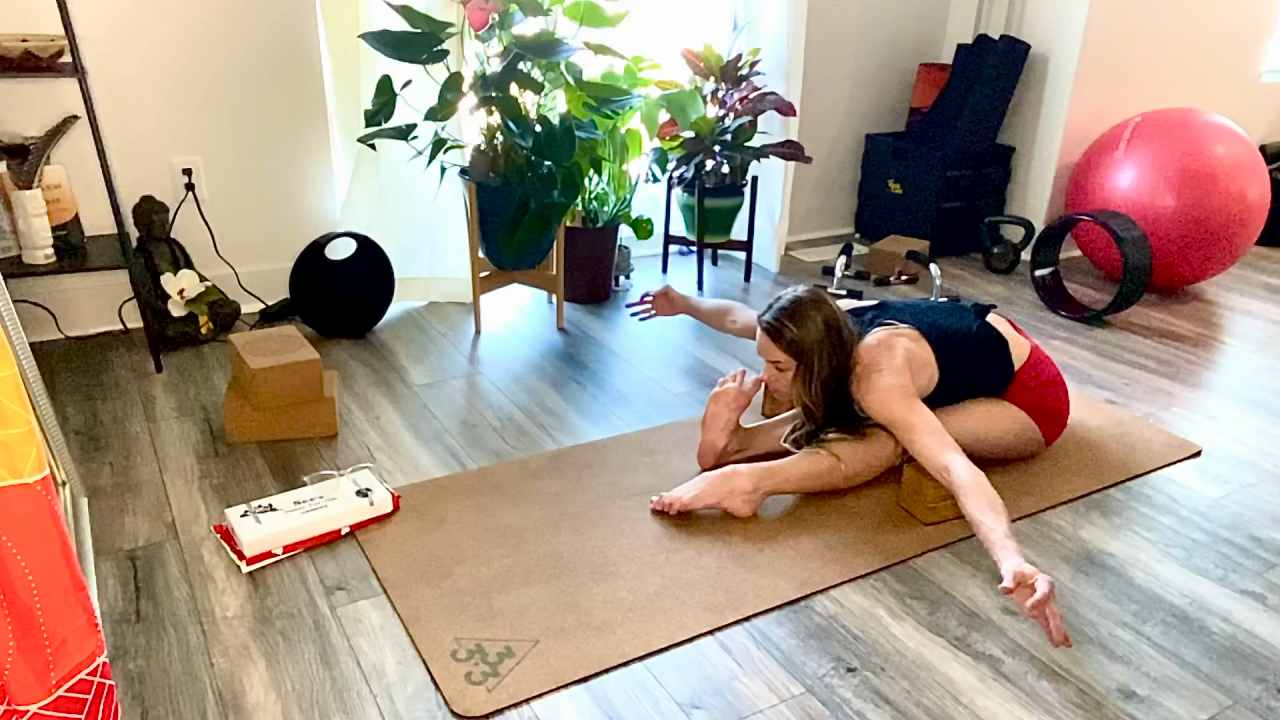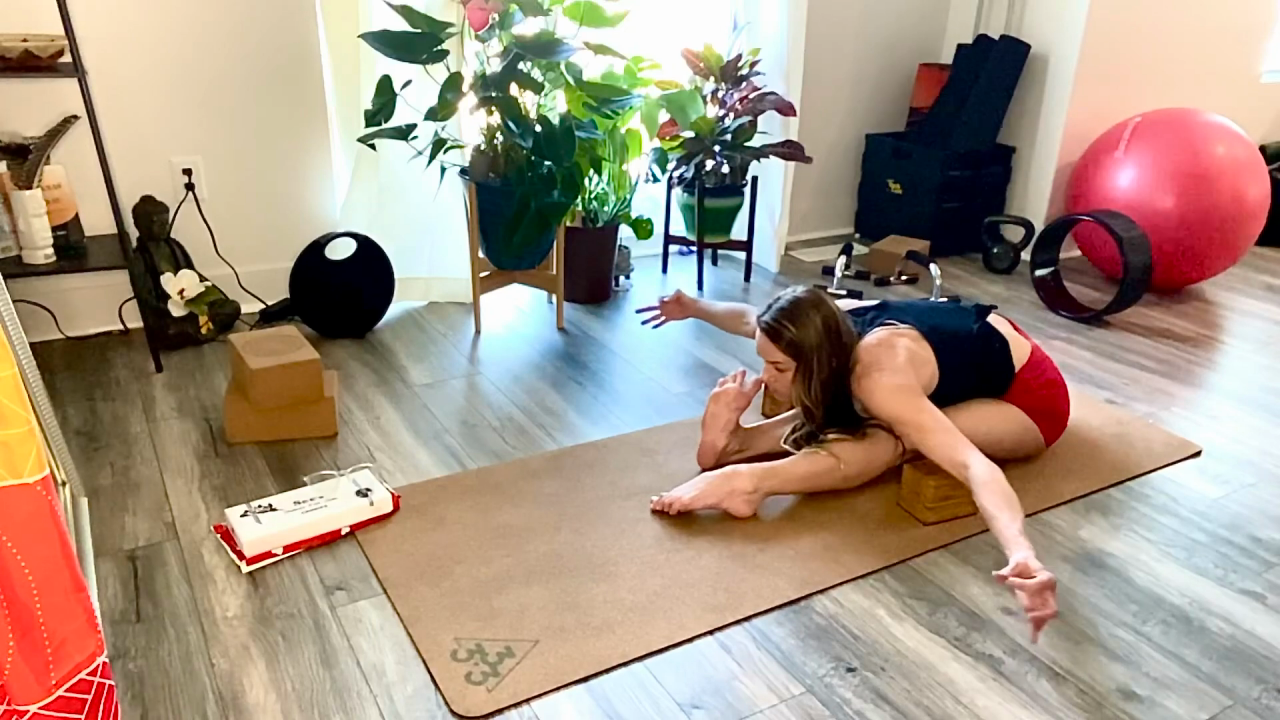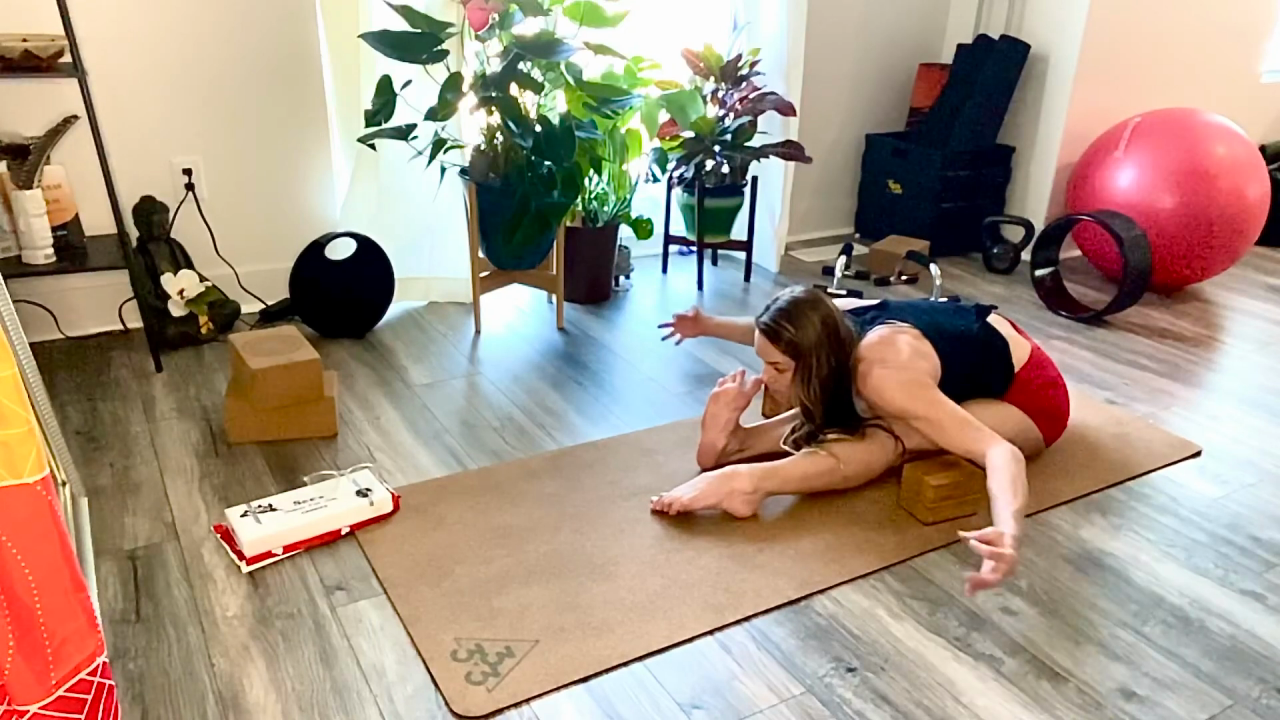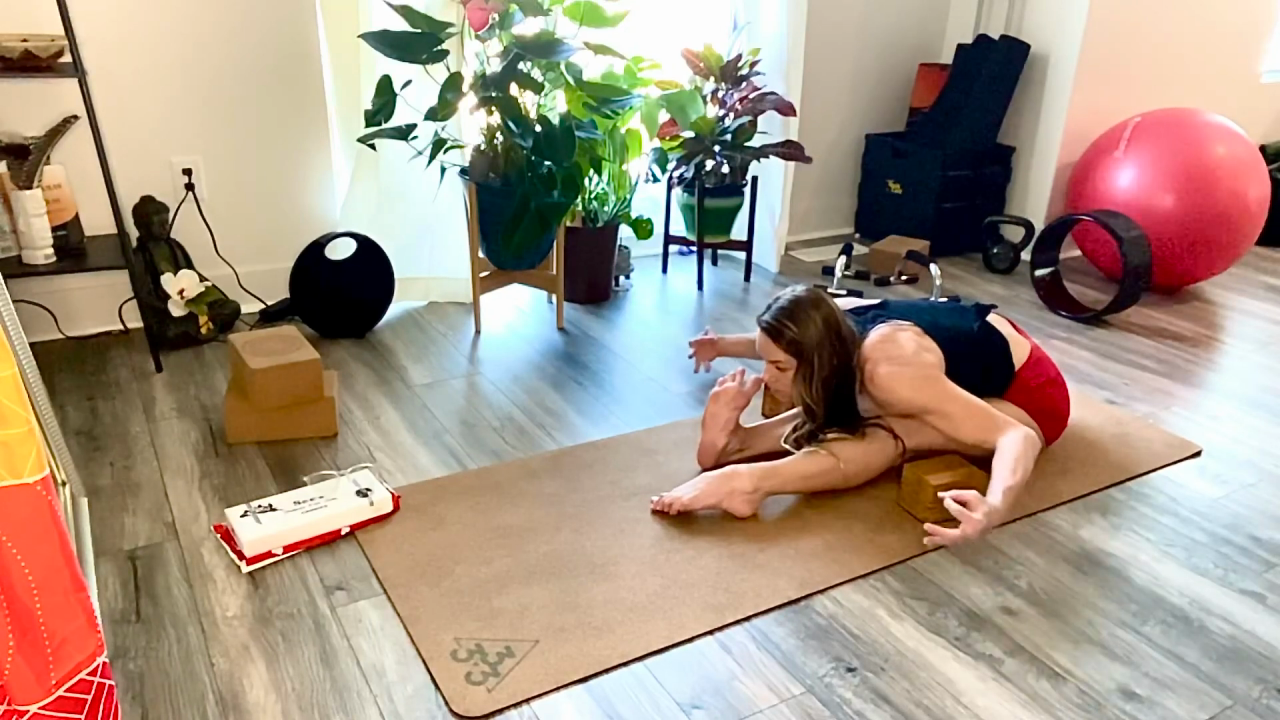
dt=0.5s
person 1, frame 1
left shoulder: (875, 378)
right shoulder: (829, 328)
left elbow: (958, 469)
right elbow: (738, 315)
left wrist: (1012, 561)
right wrist: (683, 303)
left hip: (1030, 395)
left knee: (892, 440)
person 1, frame 2
left shoulder: (877, 378)
right shoulder: (830, 327)
left elbow: (975, 466)
right elbow: (751, 318)
left wrist: (1022, 555)
right wrist: (694, 308)
left hip: (1030, 396)
left knee: (894, 440)
person 1, frame 3
left shoulder: (881, 375)
right shoulder: (831, 323)
left elbow: (1001, 452)
right elbow: (782, 337)
left wrist: (1008, 534)
right wrist: (711, 326)
left hip: (1030, 397)
left knee: (894, 437)
person 1, frame 4
left shoulder: (888, 372)
right shoulder: (835, 324)
left elbow: (1017, 437)
left wrist: (993, 508)
right wrist: (724, 346)
left hip: (1031, 396)
left knee: (897, 435)
